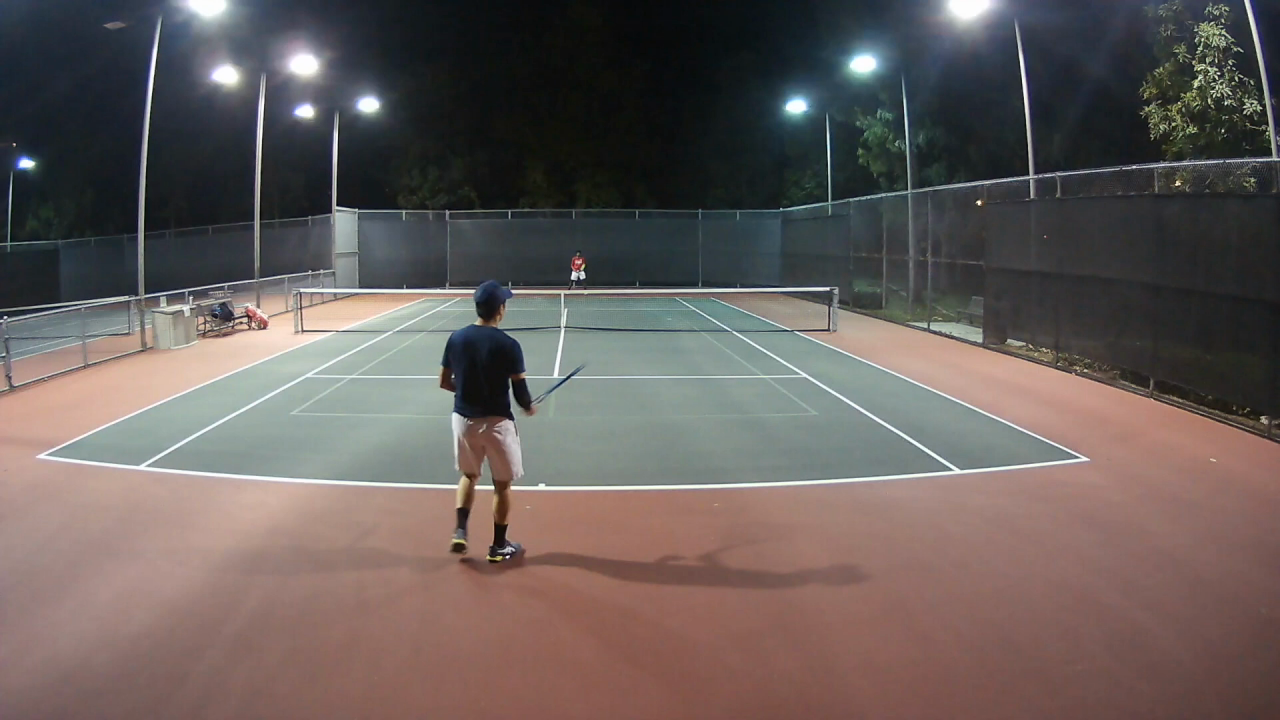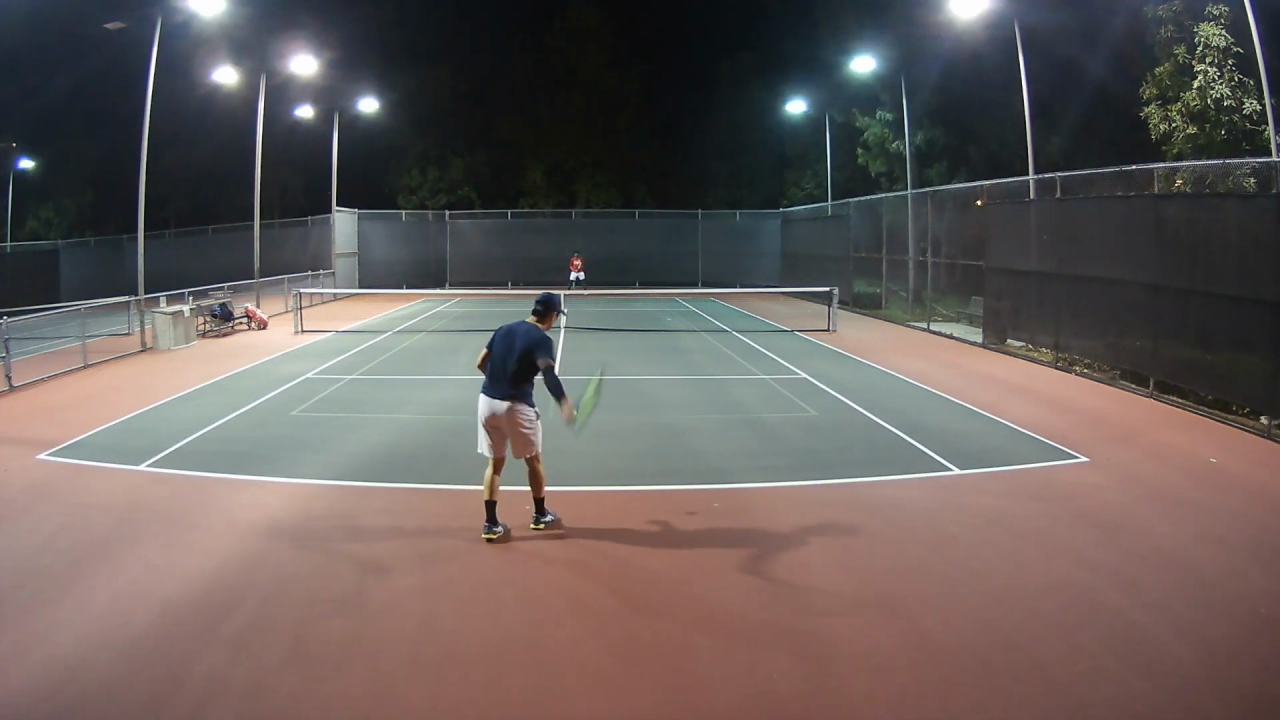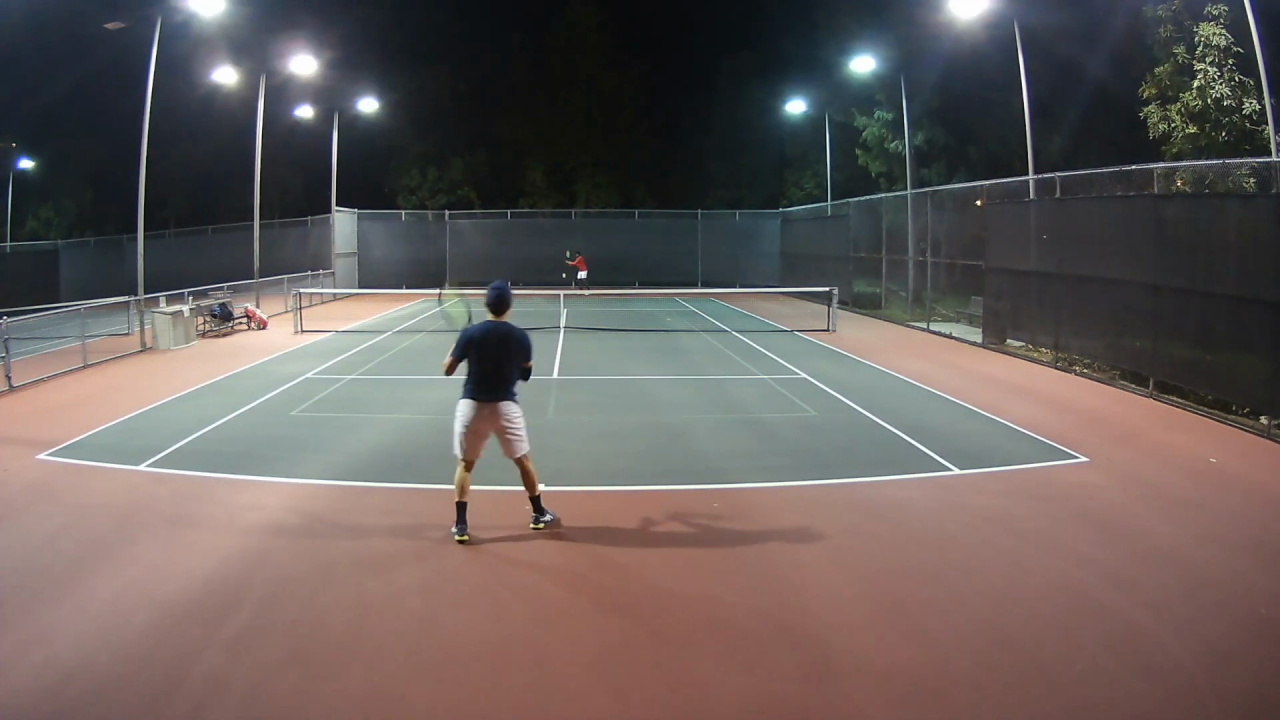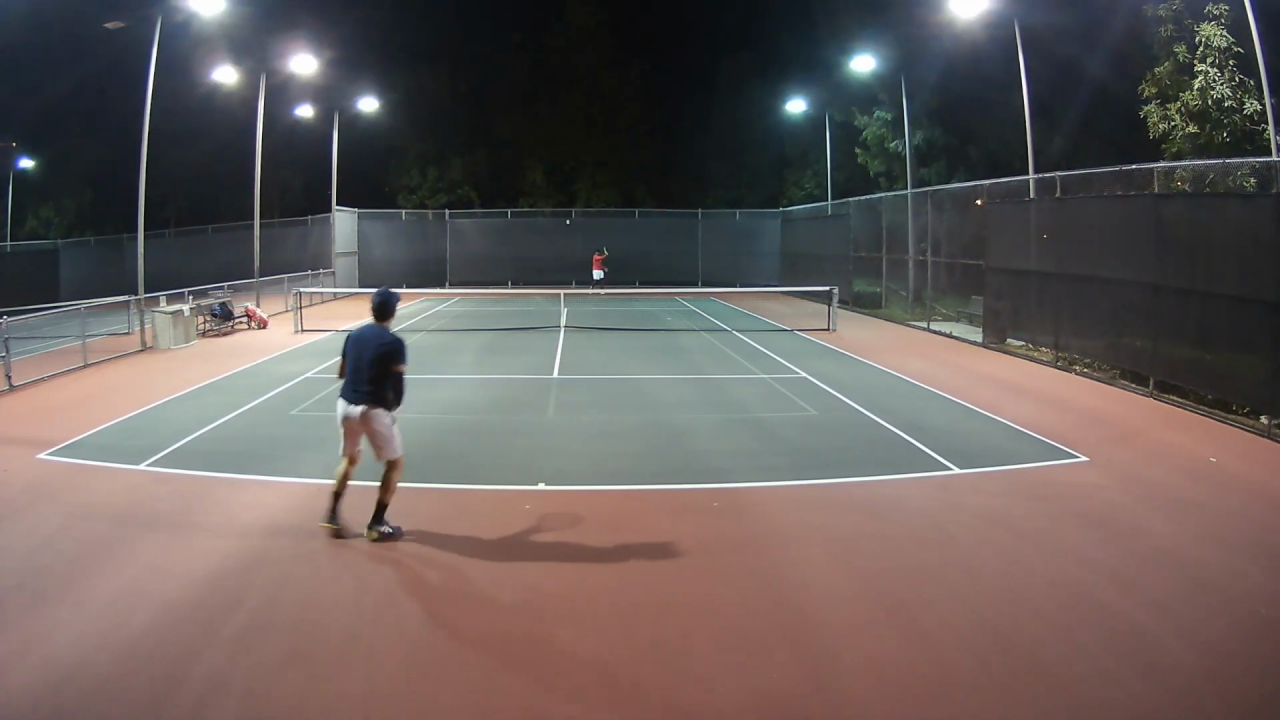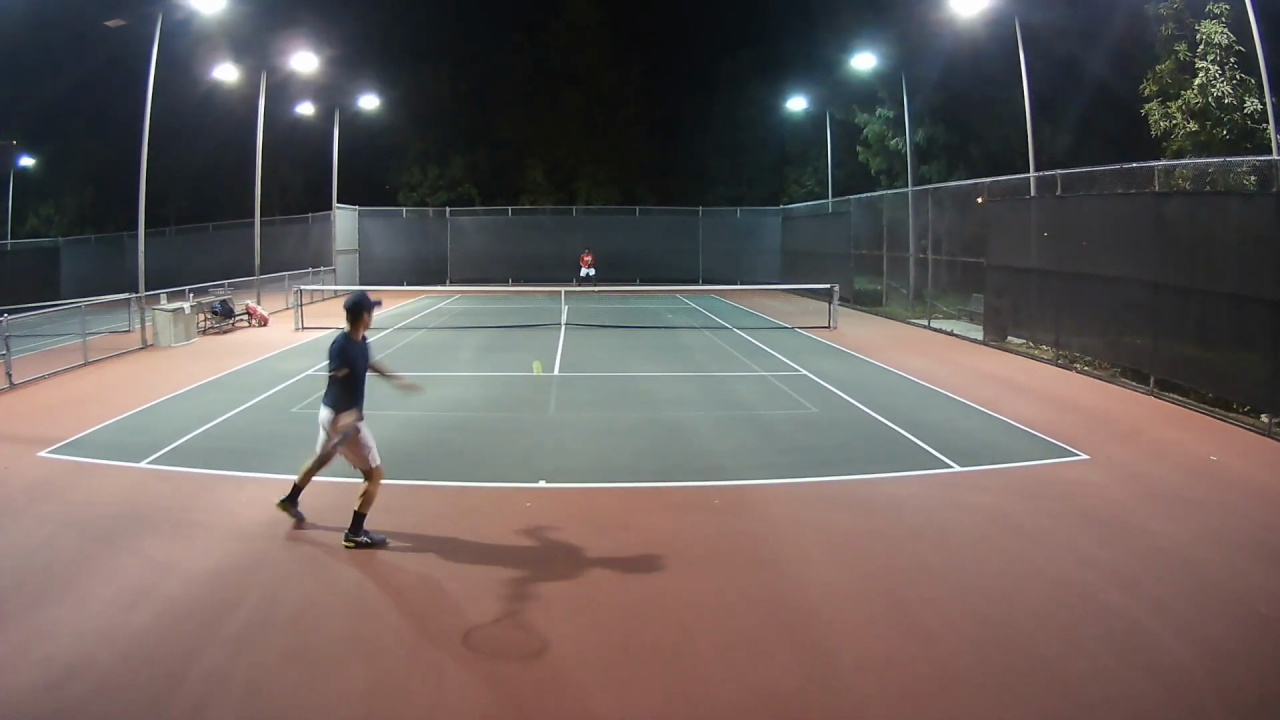
dt=1s
person 1, frame 1
left shoulder: (456, 339)
right shoulder: (508, 346)
left elbow: (444, 382)
right elbow: (520, 393)
right wrist: (529, 407)
left hip: (463, 420)
right hip: (496, 422)
left knee: (469, 476)
right knee: (502, 484)
left ankle: (460, 531)
right ankle: (500, 546)
person 1, frame 2
left shoulder: (505, 329)
right shoulder: (542, 340)
left elbow: (481, 364)
right elbow: (547, 371)
right wrist: (563, 401)
left hip: (487, 401)
right hip: (516, 406)
left knee: (495, 463)
right knee: (533, 460)
left ankle: (491, 523)
right ankle: (540, 515)
person 1, frame 3
left shoulder: (470, 334)
right shoulder: (520, 337)
left elbow: (448, 371)
right elbow: (525, 375)
left wrist: (454, 355)
left hip: (471, 405)
right hip: (504, 406)
left knee: (465, 464)
right knee: (523, 460)
left ankle: (461, 525)
right ankle: (539, 513)
person 1, frame 4
left shoulder: (354, 336)
right shoulder: (394, 342)
left elbow: (342, 373)
right elbow: (397, 382)
right wrist: (395, 404)
left hip: (346, 405)
right hip: (373, 410)
left knee: (350, 459)
right knee: (394, 464)
left ankle: (332, 515)
right ankle: (376, 524)
person 1, frame 5
left shoulder: (360, 342)
right shoulder: (342, 347)
left elbow: (369, 364)
right elbow: (336, 386)
left wrist: (395, 379)
right wrist: (344, 416)
left hip: (330, 413)
right hip: (346, 416)
left knee: (322, 459)
right knee: (374, 474)
left ankle: (290, 500)
right ankle: (355, 532)
